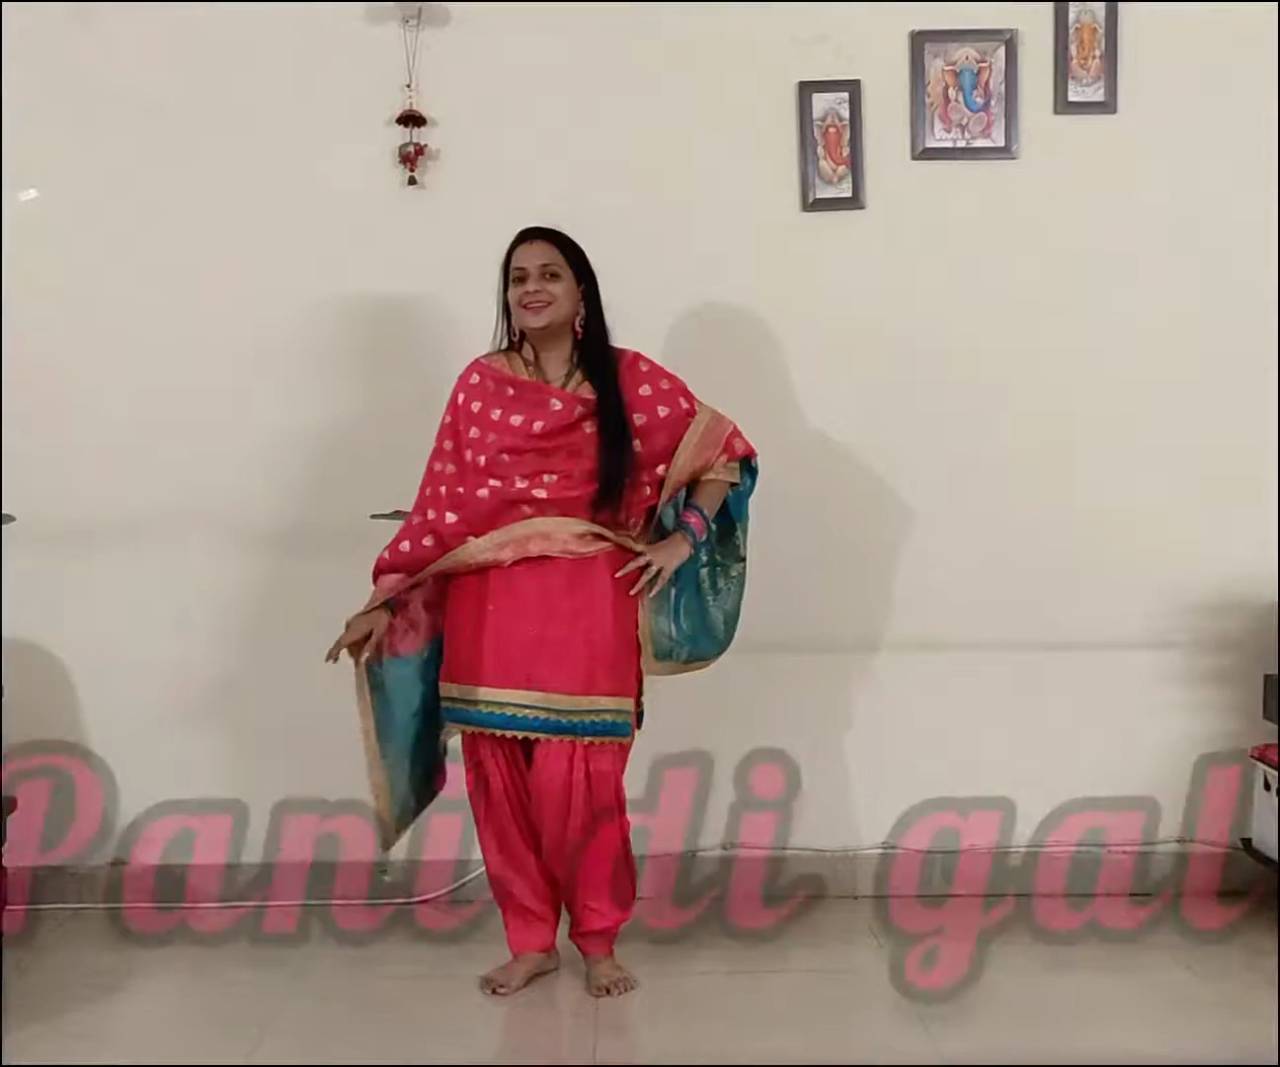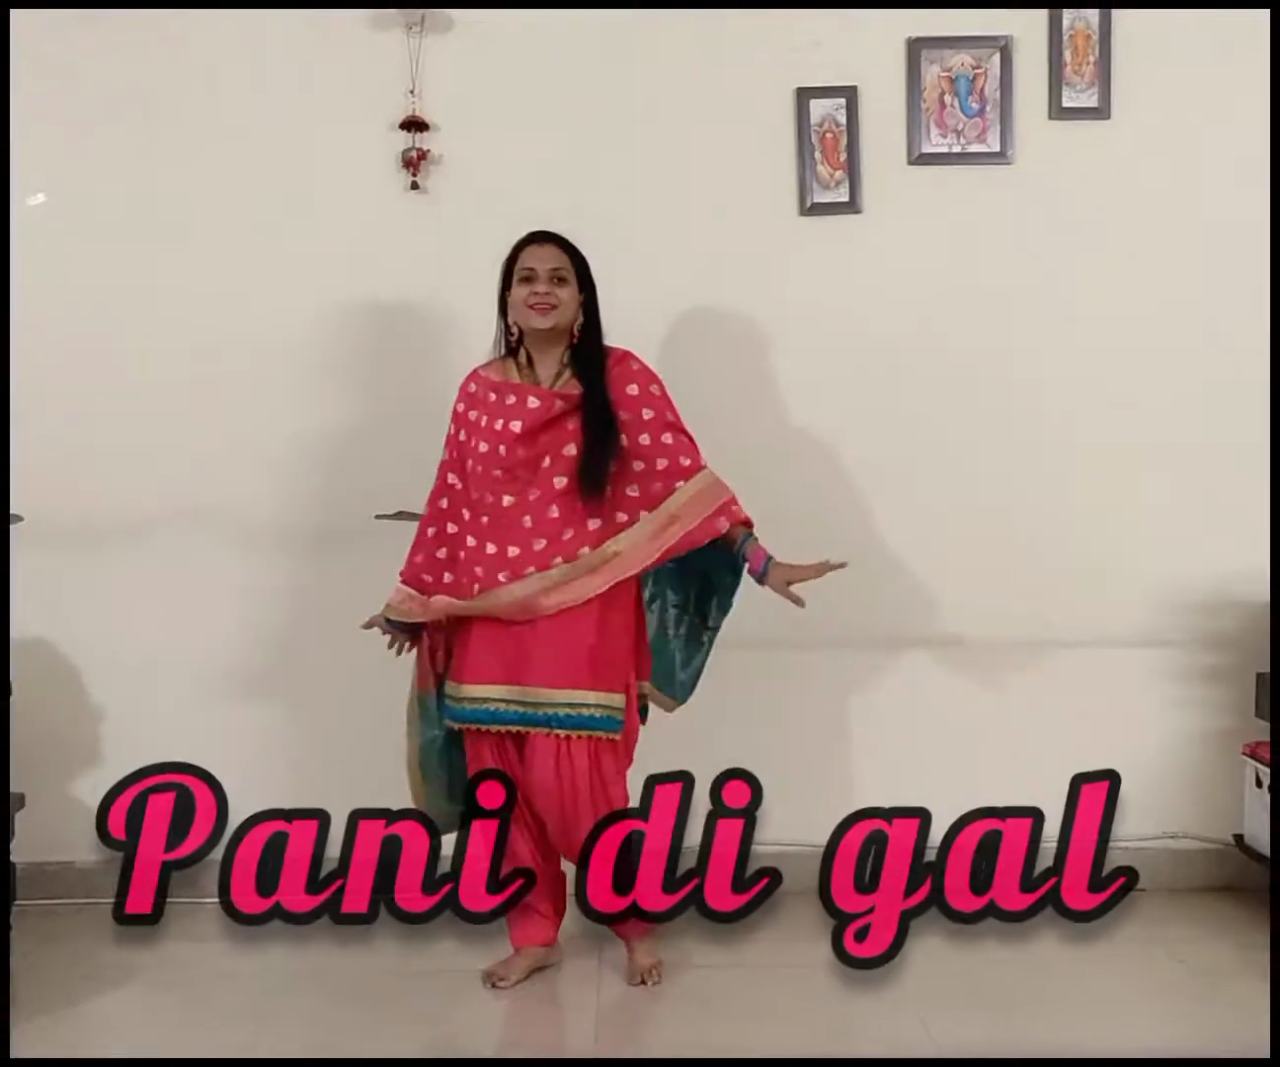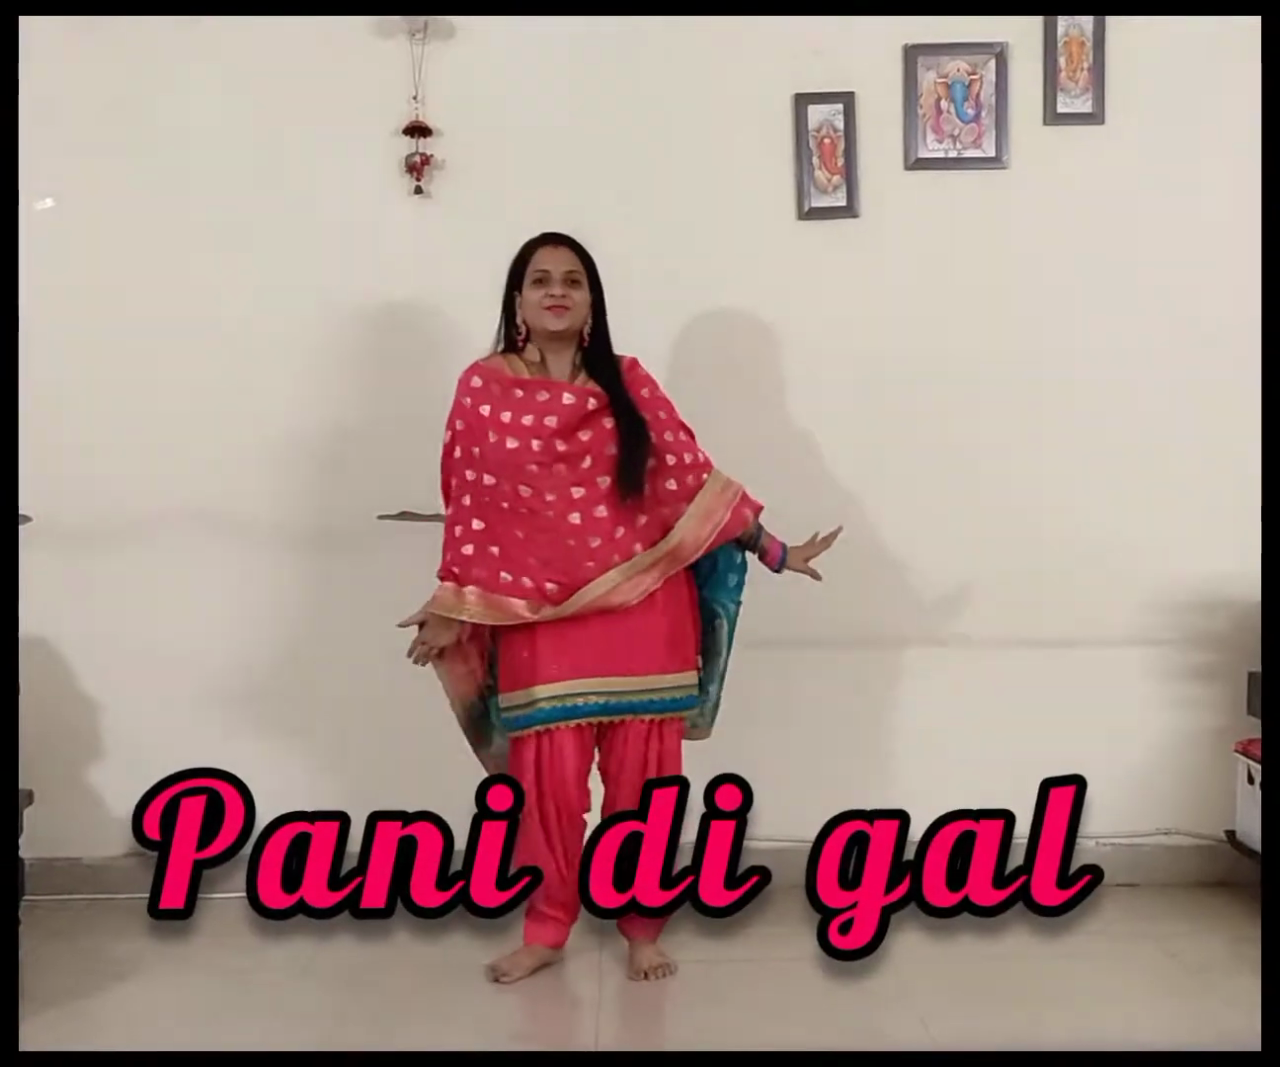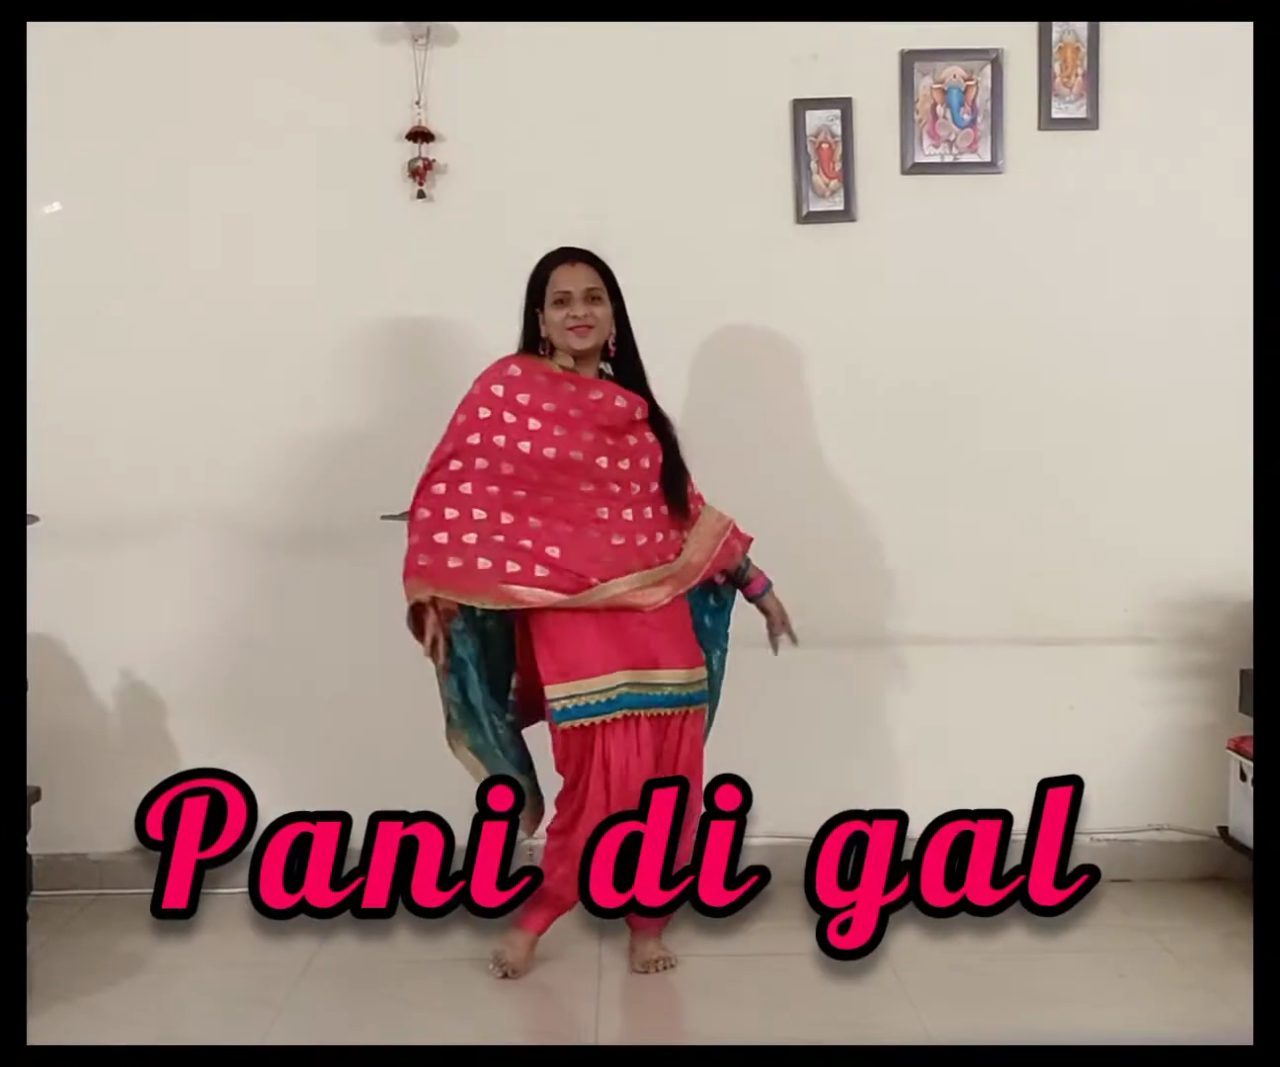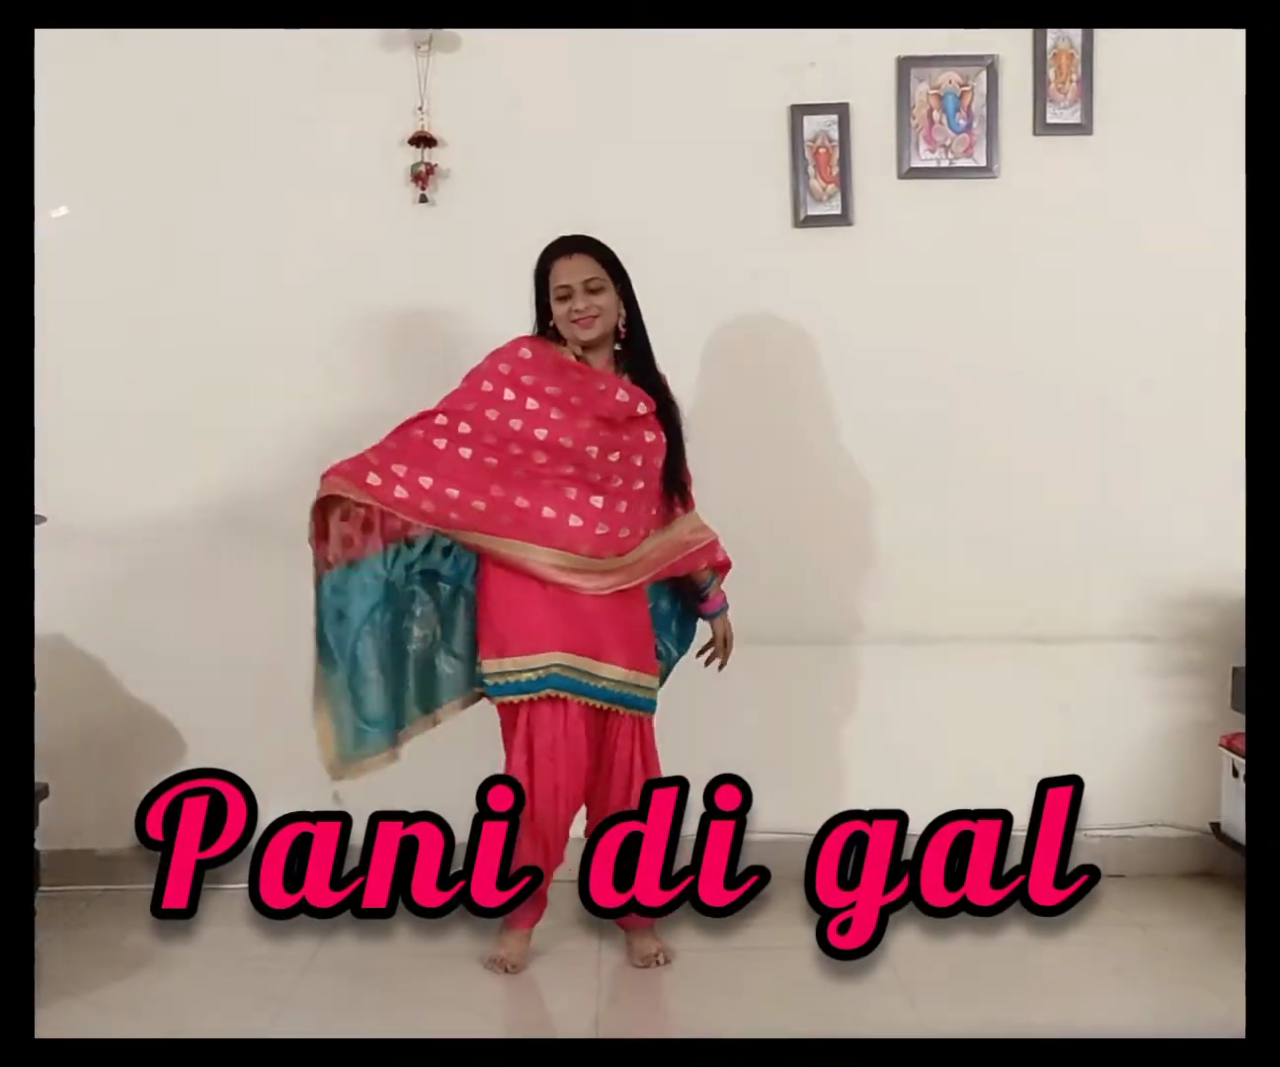
dt=0.3s
person 1, frame 1
left shoulder: (630, 378)
right shoulder: (479, 383)
left elbow: (721, 450)
right elbow: (440, 500)
left wrist: (685, 537)
right wrist: (386, 601)
left hip: (588, 608)
right hip: (491, 608)
left knee: (579, 779)
right knee: (499, 780)
left ankle: (598, 939)
right ankle: (530, 940)
person 1, frame 2
left shoulder: (621, 378)
right shoulder: (479, 390)
left elbow: (681, 481)
right elbow: (450, 507)
left wrist: (762, 562)
right wrist: (414, 605)
left hip: (588, 613)
right hip: (492, 618)
left knee: (576, 781)
right knee: (501, 778)
left ankle: (635, 922)
right ankle: (534, 932)
person 1, frame 3
left shoulder: (627, 382)
right shoulder: (482, 387)
left elbow: (693, 481)
right elbow: (469, 506)
left wrist: (776, 552)
right wrist: (453, 611)
left hip: (641, 610)
right hip: (540, 617)
left knee: (643, 773)
right knee: (546, 778)
left ankle: (642, 924)
right ankle: (545, 931)
person 1, frame 4
left shoulder: (635, 400)
right shoulder: (509, 384)
left elbow: (683, 507)
right elbow: (453, 491)
left wrist: (757, 585)
right wrist: (434, 591)
left hip: (659, 609)
right hip: (573, 612)
left knee: (671, 773)
right knee: (611, 773)
left ankle: (644, 915)
right ankle: (534, 910)
person 1, frame 5
left shoulder: (647, 392)
right shoulder: (517, 367)
left elbow: (671, 508)
right elbow: (439, 442)
left wrist: (712, 599)
right wrist: (356, 491)
left hip: (616, 602)
right hip: (529, 594)
left knee: (626, 766)
right knee: (547, 763)
left ankle: (636, 912)
right ankle: (518, 913)
